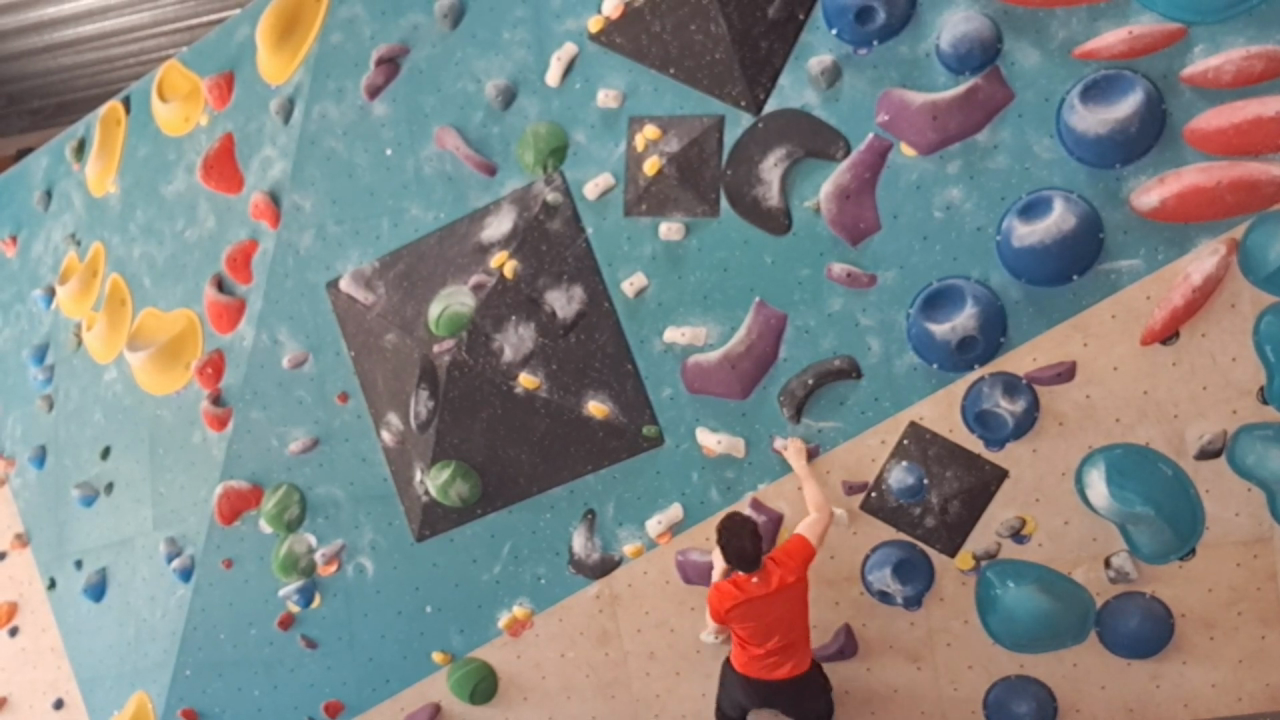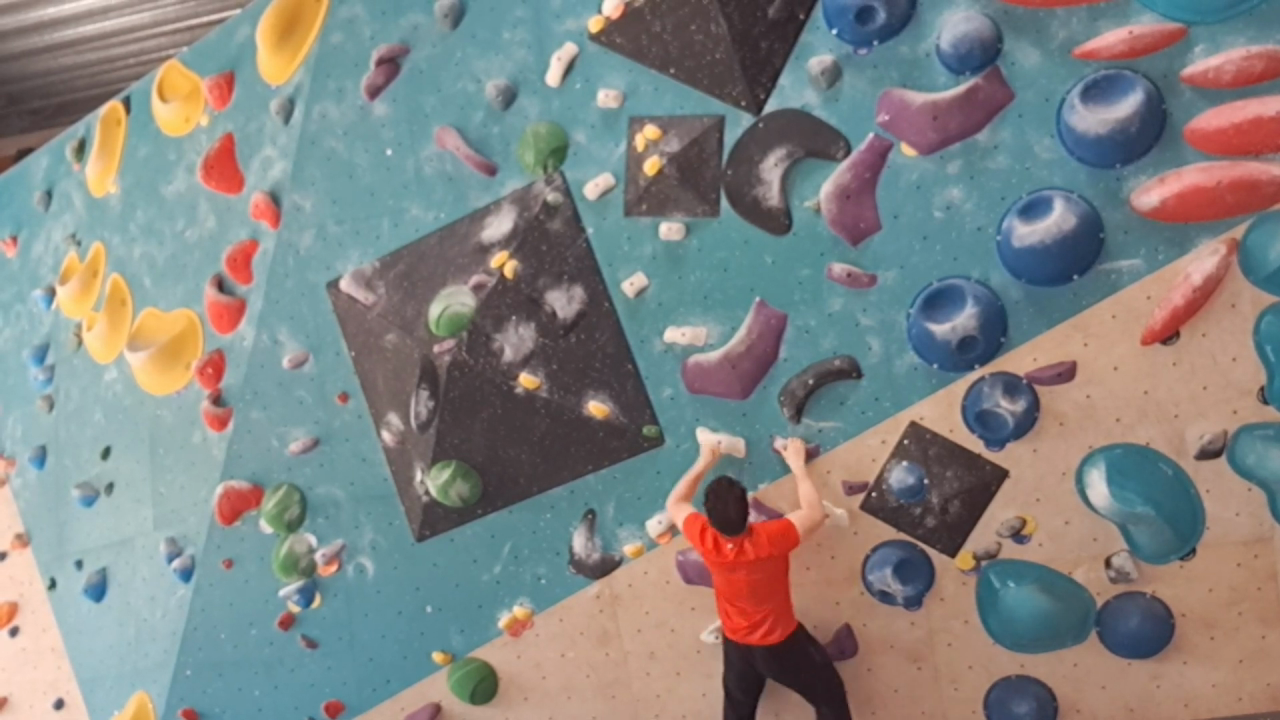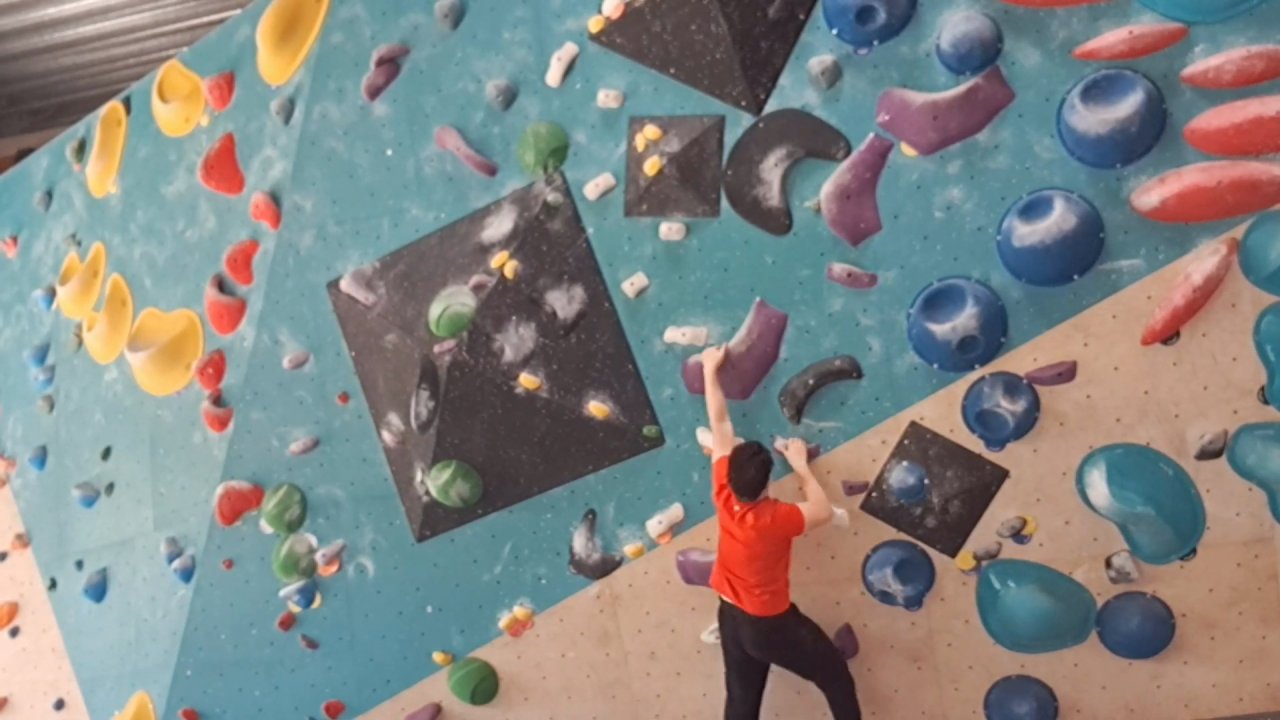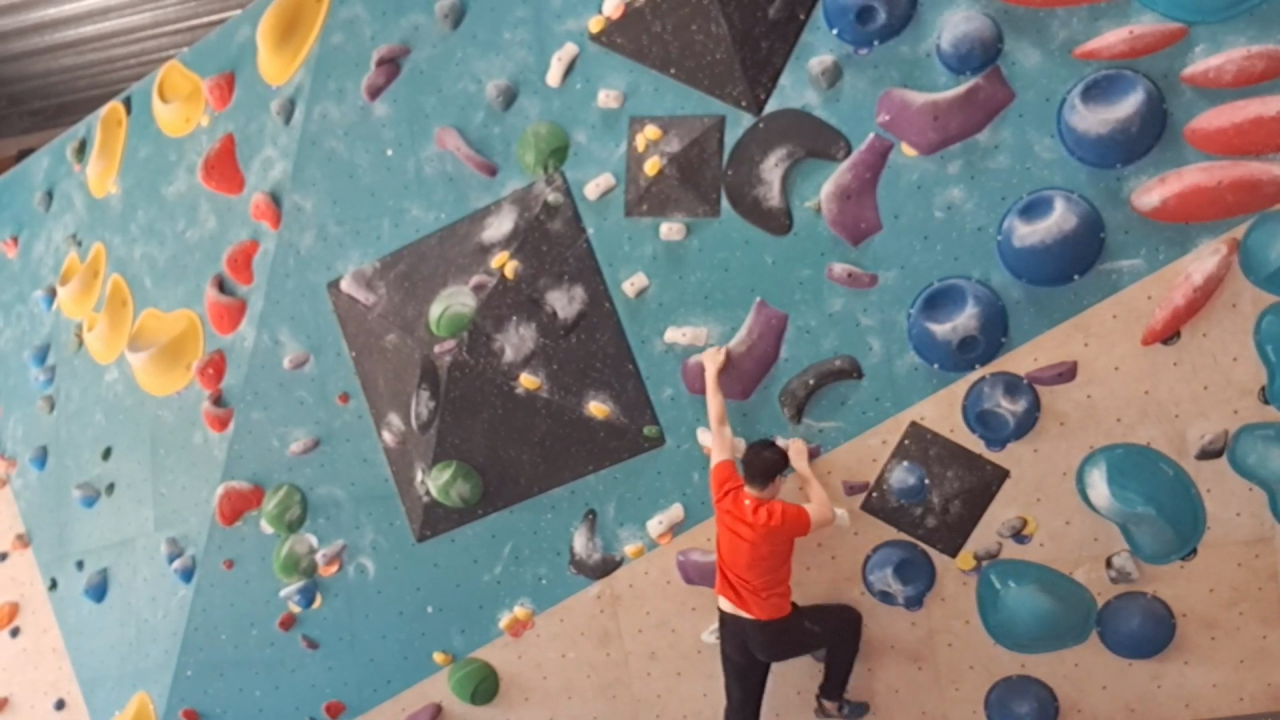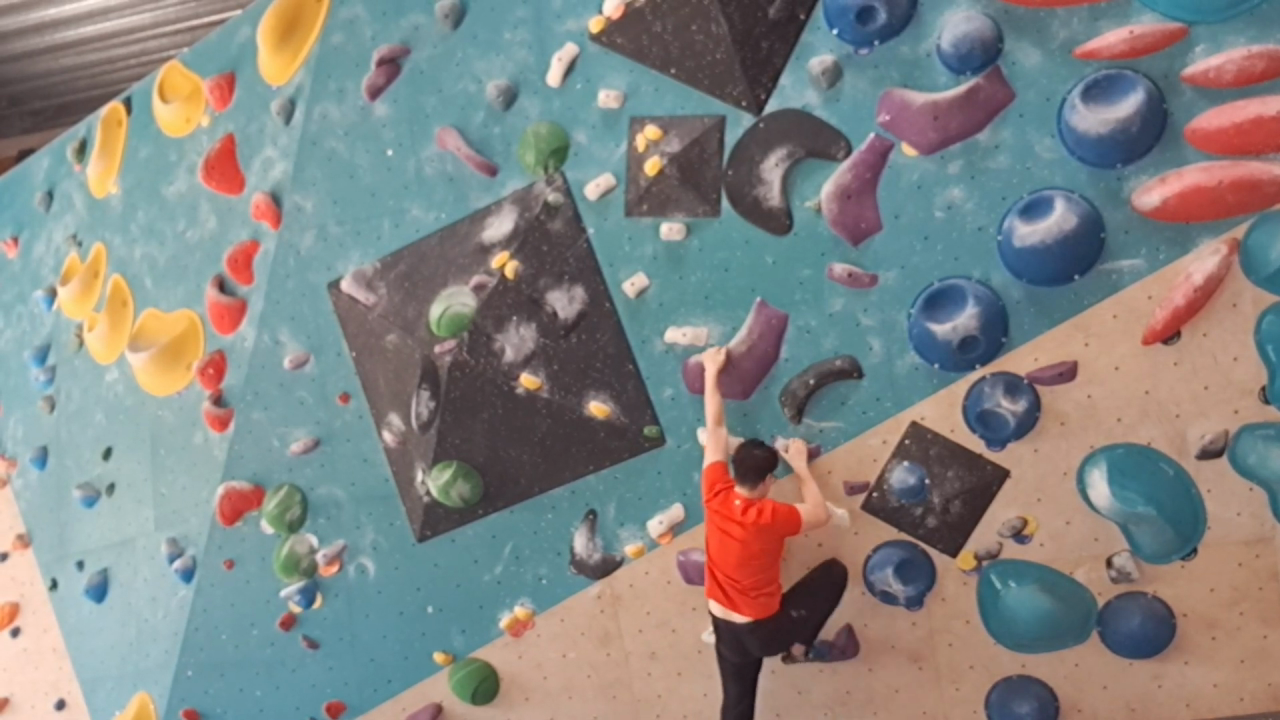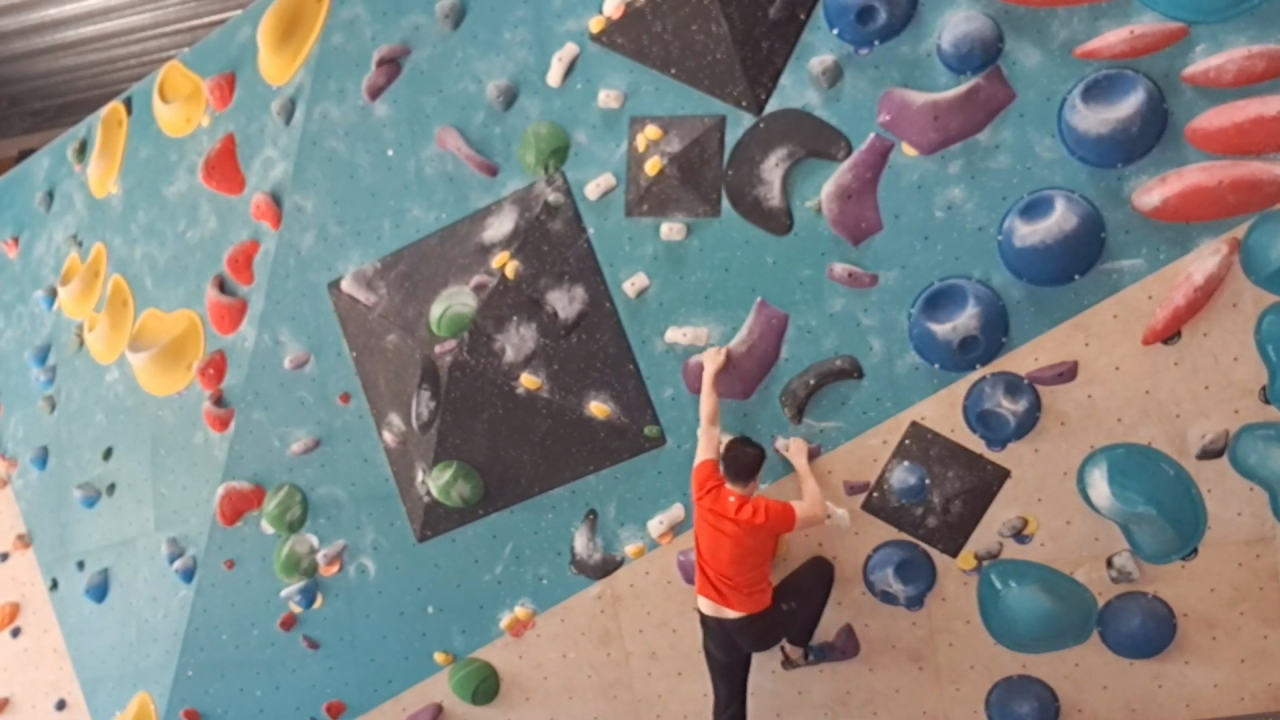
dt=0.3s
person 1, frame 1
left shoulder: (723, 594)
right shoulder: (789, 564)
left elbow: (715, 630)
right elbow: (822, 514)
left wrist: (718, 573)
right wrist: (800, 464)
left hip: (744, 680)
right hip: (797, 681)
person 1, frame 2
left shoulder: (706, 540)
right shoulder: (770, 539)
left elbow: (674, 504)
right elbow: (815, 513)
left wrist: (702, 464)
right wrist: (797, 464)
left hip: (738, 646)
right hip: (783, 644)
person 1, frame 3
left shoulder: (723, 492)
right shoulder: (775, 518)
left elbow: (719, 424)
right elbow: (823, 511)
left wrist: (710, 370)
right wrist: (800, 464)
left hip: (731, 619)
right hip: (771, 625)
right knee: (835, 677)
person 1, frame 4
left shoulder: (725, 496)
right shoulder: (781, 517)
left elbow: (719, 429)
right elbow: (827, 513)
left wrist: (711, 372)
right wrist: (803, 467)
left hip: (732, 627)
right hip: (774, 629)
right knee: (847, 619)
person 1, frame 5
left shoulder: (714, 496)
right shoulder: (771, 517)
left elbow: (715, 428)
right elbow: (820, 514)
left wrist: (711, 372)
right wrist: (800, 467)
left hip: (727, 629)
right hip: (769, 628)
right knee: (834, 571)
right ankle: (800, 647)
person 1, frame 6
left shoulder: (705, 494)
right shoulder: (764, 514)
left elbow: (708, 429)
right elbow: (817, 510)
left wrist: (709, 372)
right wrist: (801, 463)
left hip: (714, 626)
right hip: (758, 624)
right knee: (820, 569)
right ankle: (796, 649)
